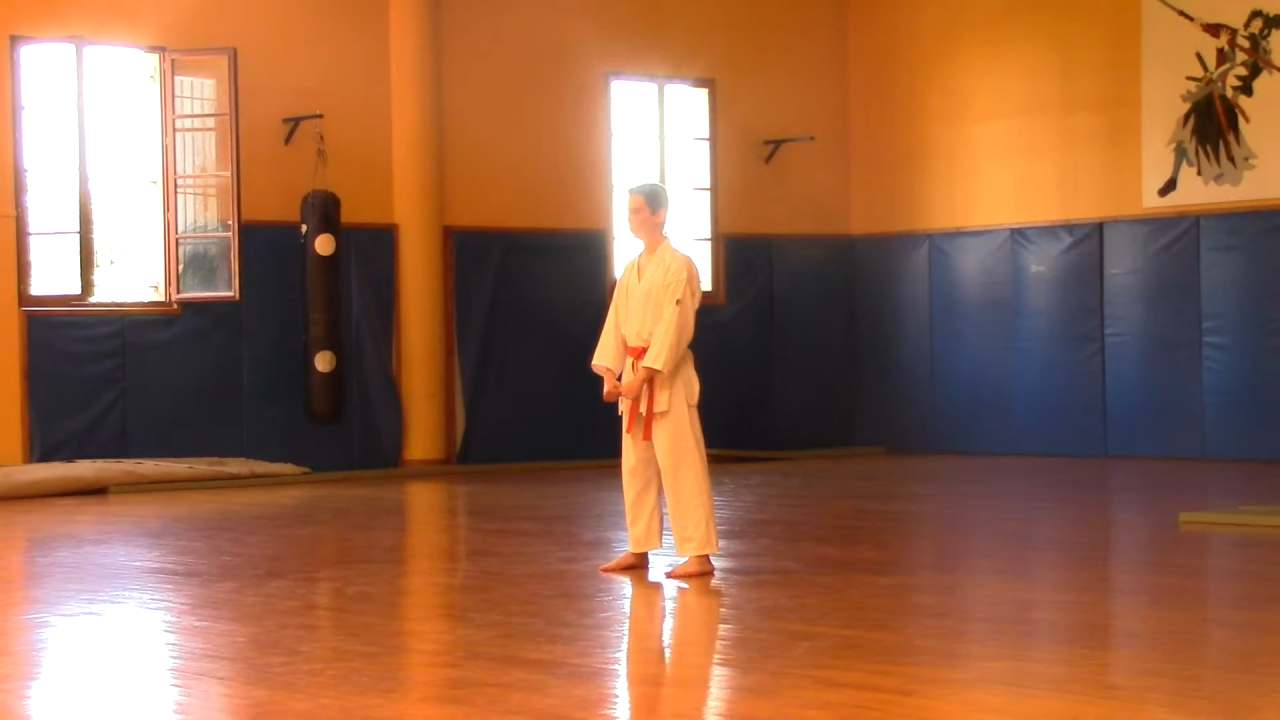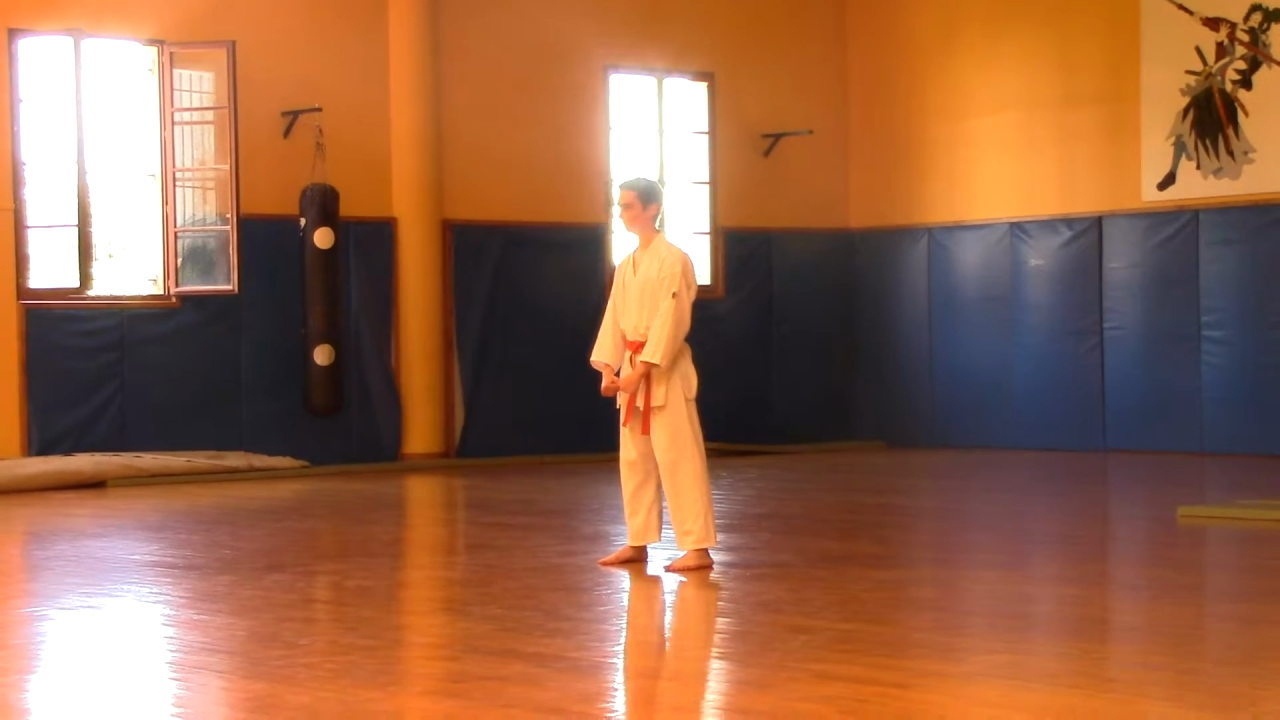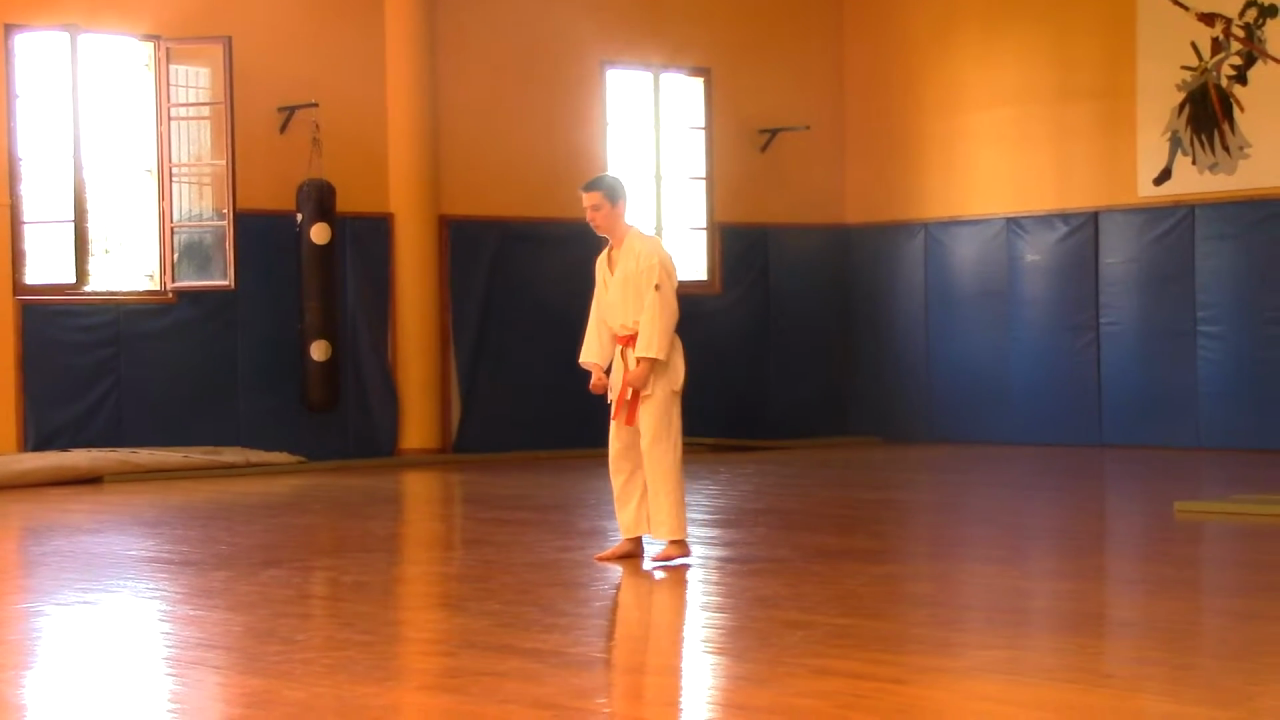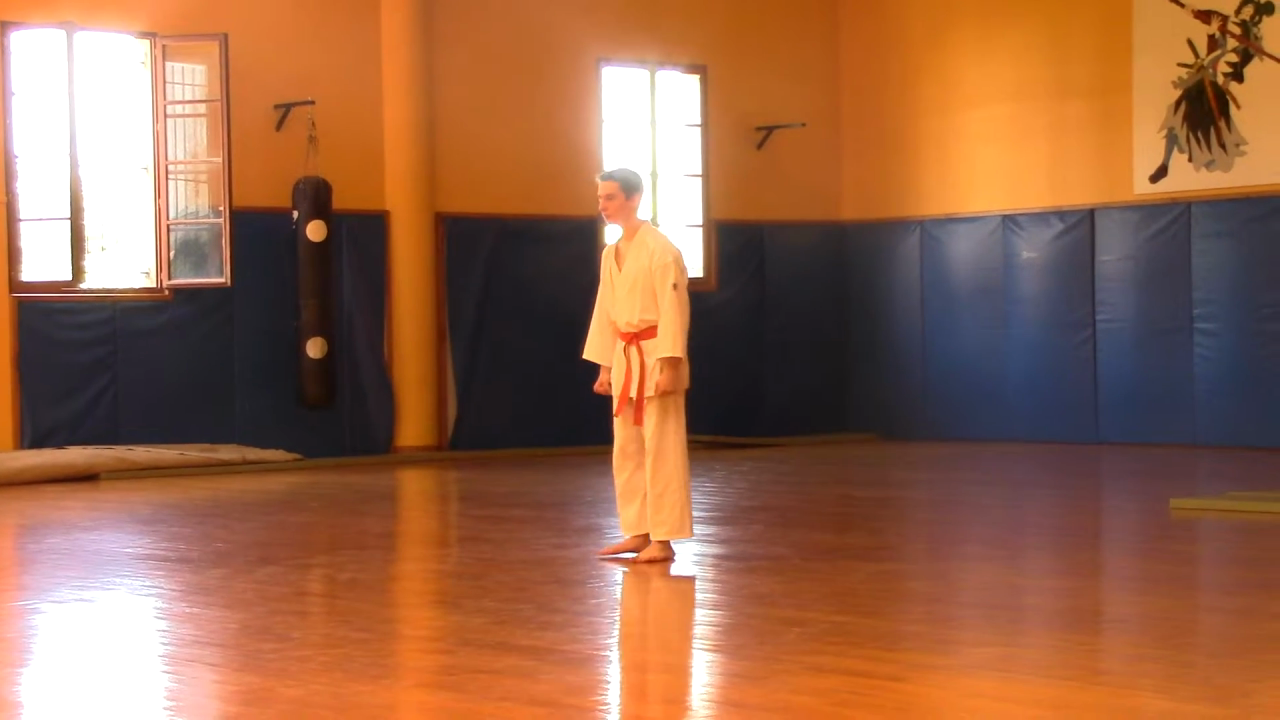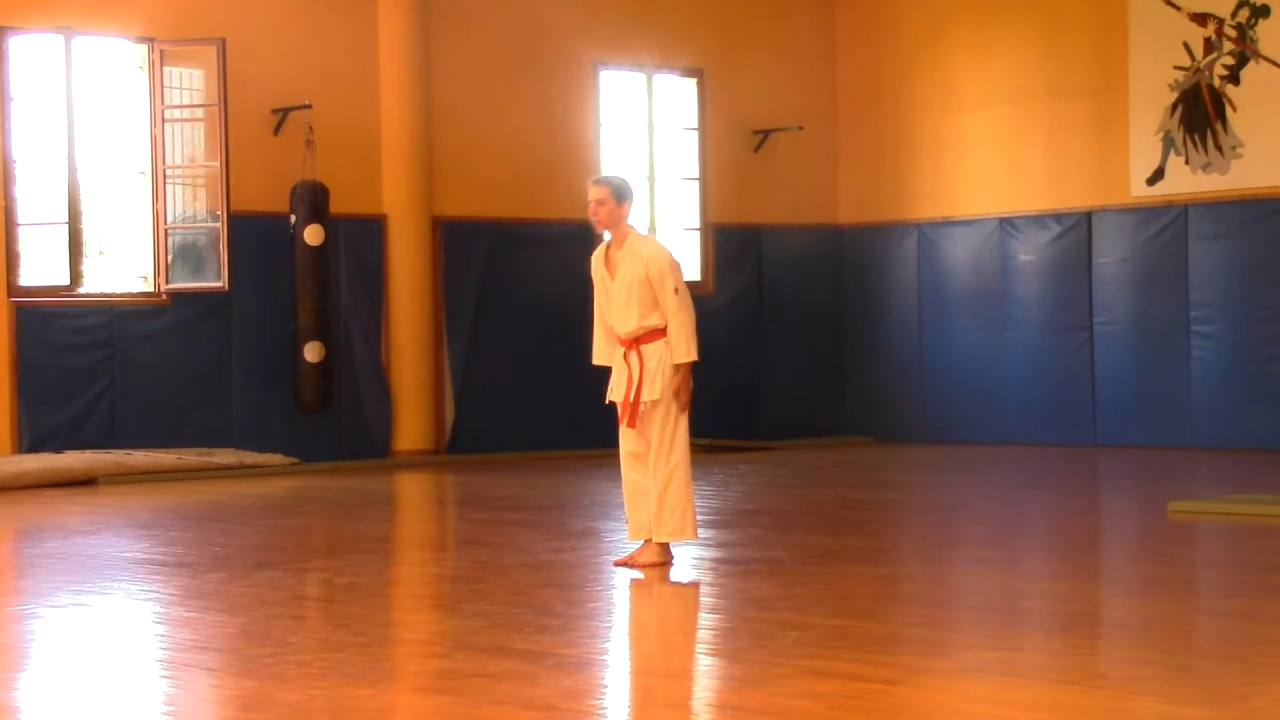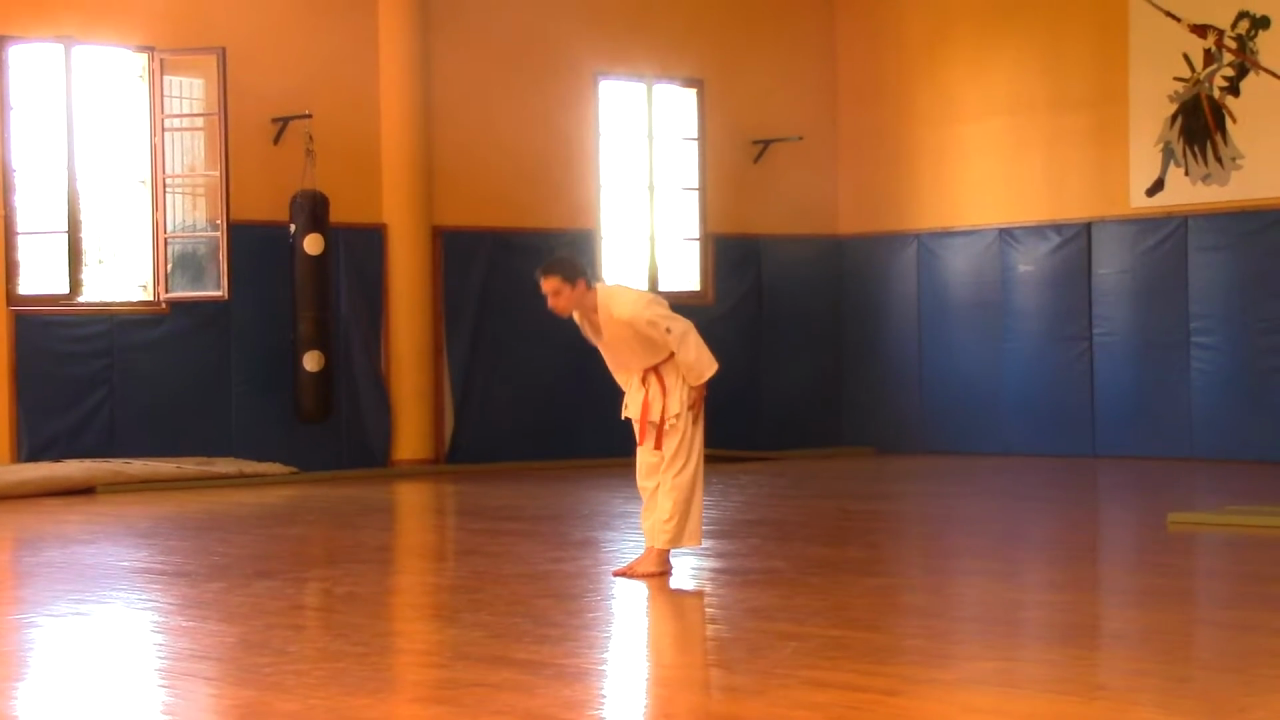
dt=0.4s
person 1, frame 1
left shoulder: (679, 265)
right shoulder: (631, 269)
left elbow: (674, 328)
right elbow: (616, 323)
left wrist: (644, 375)
right wrist: (610, 372)
left hip: (667, 376)
right hip: (635, 374)
left knee: (681, 466)
right knee: (637, 466)
left ankle: (699, 554)
right ankle: (639, 548)
person 1, frame 2
left shoulder: (672, 259)
right shoulder: (627, 264)
left elbow: (671, 322)
right elbow: (614, 319)
left wrist: (642, 369)
right wrist: (608, 369)
left hip: (664, 370)
right hip: (633, 369)
left knee: (679, 459)
right knee: (634, 461)
left ankle: (697, 548)
right ankle: (637, 542)
person 1, frame 3
left shoulder: (648, 250)
right shoulder: (604, 260)
left elbow: (660, 311)
right elbow: (600, 317)
left wrist: (646, 363)
right wrist: (597, 367)
left hip: (655, 360)
right hip: (624, 362)
left knee: (658, 450)
right knee: (623, 454)
left ankle: (674, 538)
right ankle: (632, 537)
person 1, frame 4
left shoulder: (660, 248)
right shoulder: (611, 253)
left elbow: (674, 309)
left wrist: (671, 365)
right wrist: (604, 366)
left hip: (656, 356)
right hip: (625, 357)
left knee: (662, 451)
right knee: (626, 452)
left ankle: (662, 540)
right ankle: (638, 532)
person 1, frame 5
left shoulder: (652, 253)
right shoulder: (599, 258)
left elbow: (679, 311)
left wrist: (683, 368)
right wrist: (615, 368)
left hip: (660, 362)
right hip: (627, 364)
left knee: (664, 456)
right knee: (634, 459)
left ankle: (661, 544)
right ankle: (647, 540)
person 1, frame 6
left shoulder: (627, 307)
right shoulder: (581, 314)
left elbow: (682, 334)
left wrist: (698, 384)
right wrist: (633, 390)
left hip: (677, 382)
right hip: (645, 385)
left knee: (675, 468)
right knee: (649, 471)
left ankle: (659, 554)
right ankle: (653, 550)
person 2, frame 1
left shoulder: (1259, 50)
right shoulder: (1231, 35)
left hip: (1228, 96)
right hip: (1211, 90)
right knee: (1189, 128)
right ankle: (1173, 178)
person 2, frame 2
left shoulder: (1258, 43)
right shoulder: (1231, 29)
left hip: (1226, 91)
right hip: (1210, 85)
right knee: (1188, 122)
right ankle: (1173, 172)
person 2, frame 3
left shoulder: (1254, 39)
right shoulder: (1227, 24)
left hip: (1221, 87)
right hip: (1205, 81)
right knee: (1183, 118)
right ankle: (1168, 167)
person 2, frame 4
left shoulder: (1250, 35)
right shoulder: (1223, 21)
left hip: (1217, 85)
right hip: (1201, 79)
right knee: (1179, 116)
right ankle: (1165, 164)
person 2, frame 5
left shoulder: (1246, 38)
right shoulder: (1219, 24)
left hip: (1213, 88)
right hip: (1198, 82)
right knee: (1175, 118)
right ankle: (1162, 167)
person 2, frame 6
left shoulder: (1246, 51)
right shoulder: (1220, 37)
left hip: (1213, 99)
right hip: (1199, 92)
left knee: (1210, 135)
right knee: (1175, 130)
right ankle: (1161, 178)
